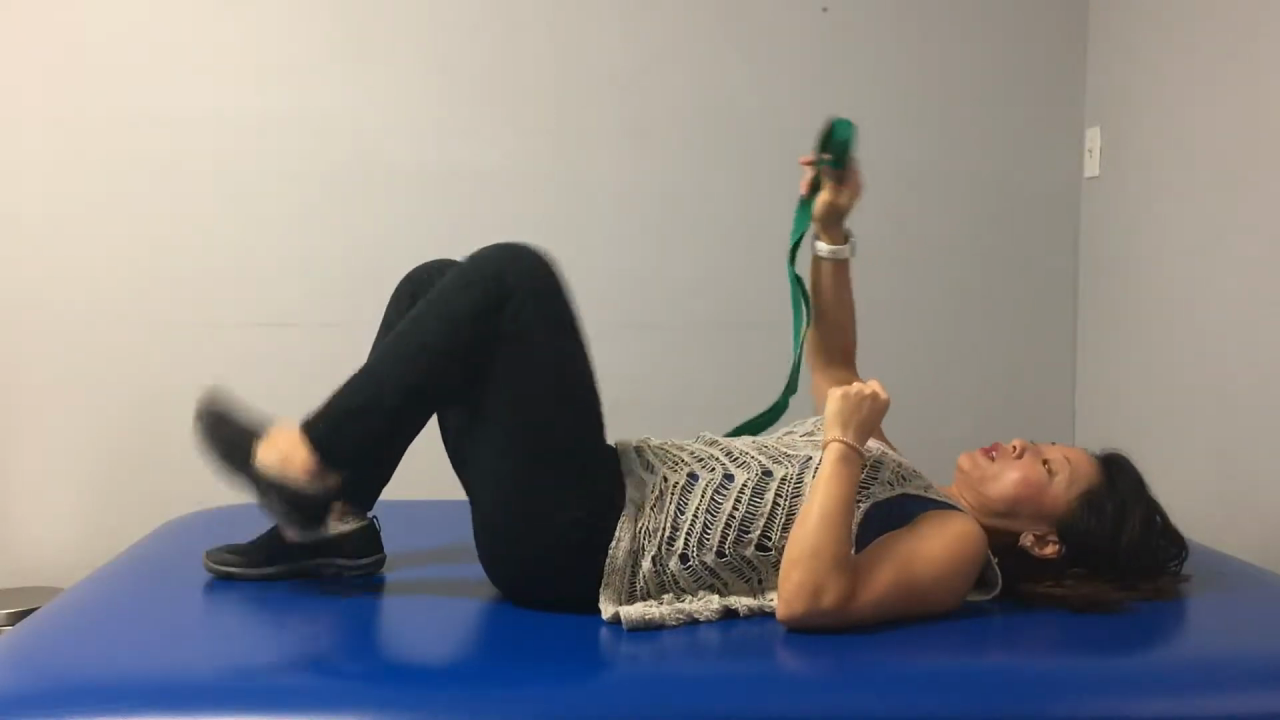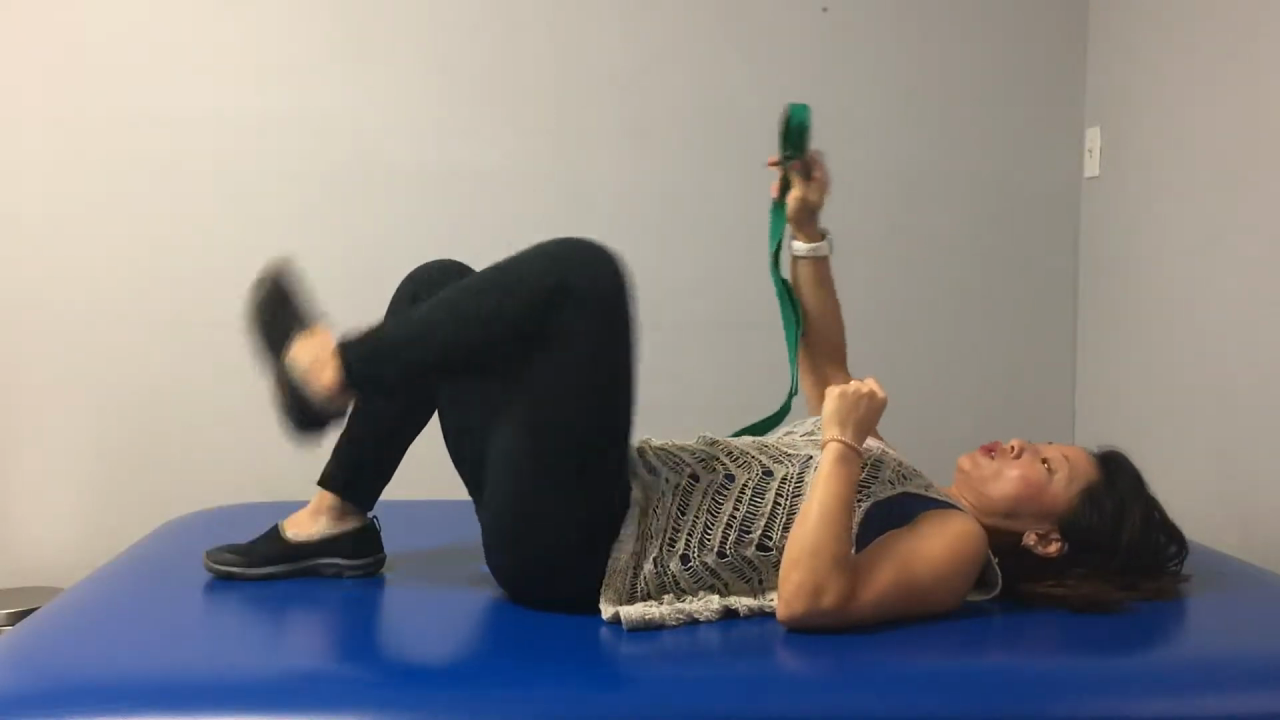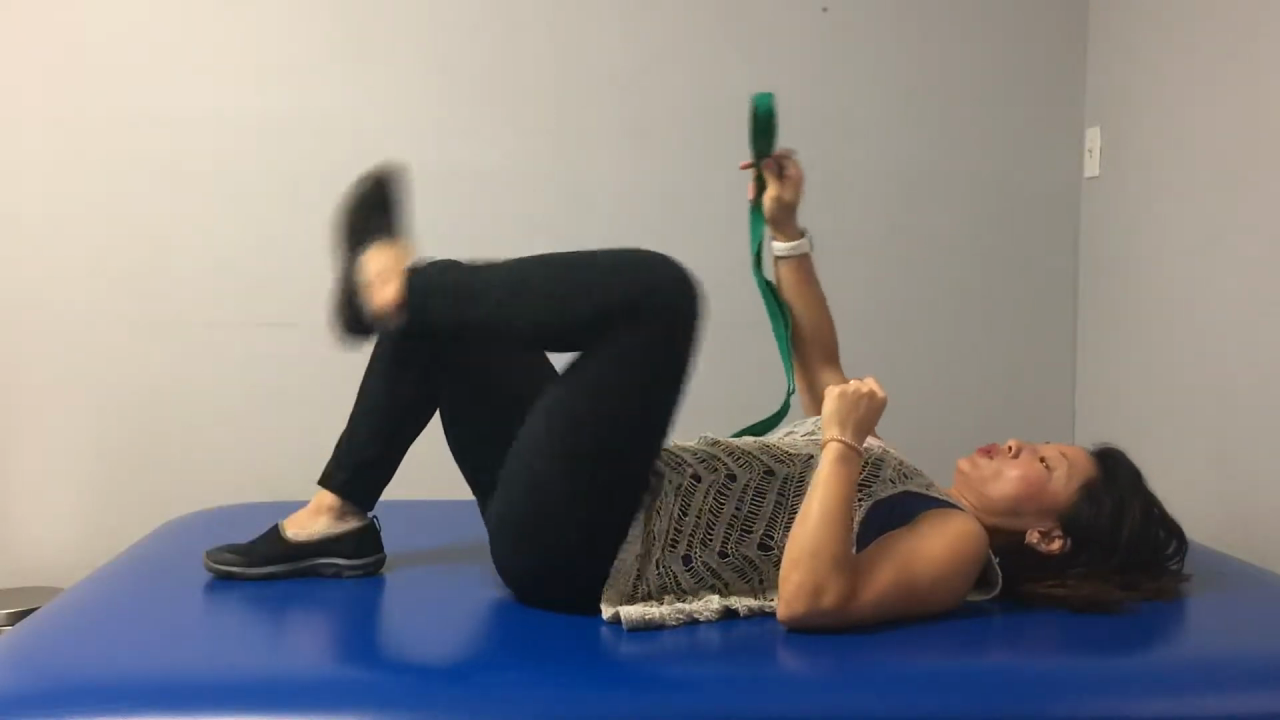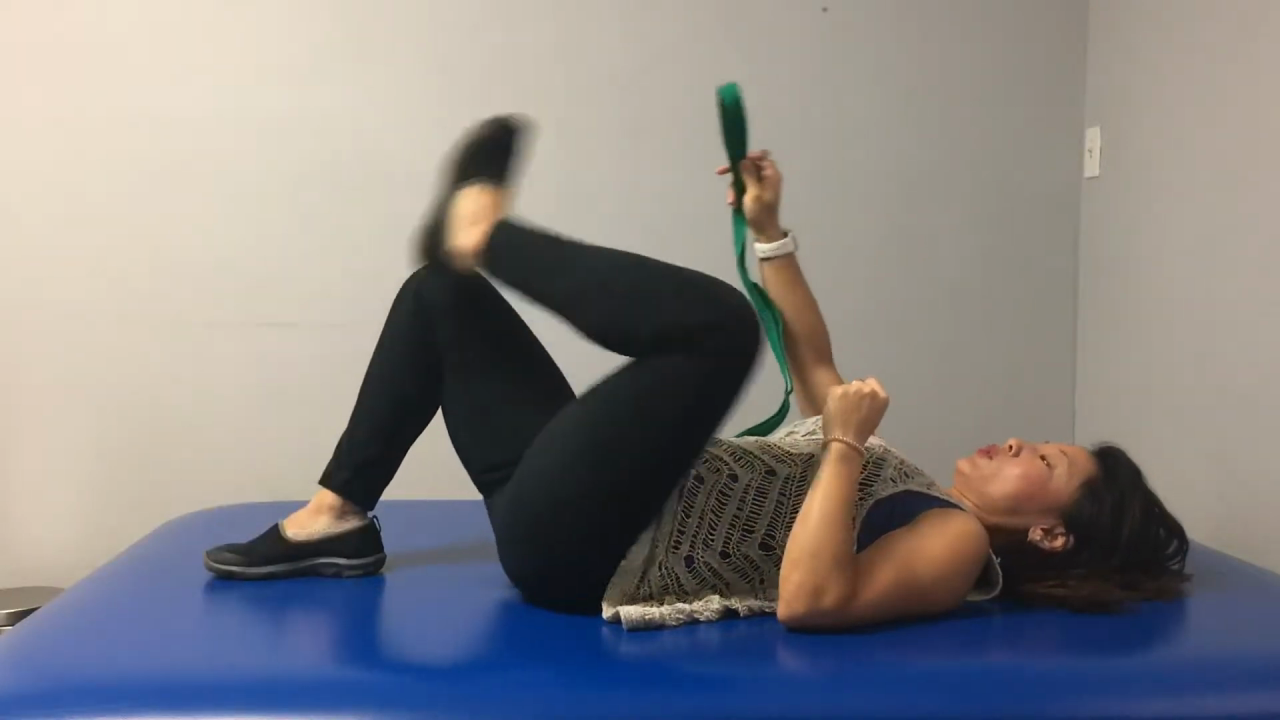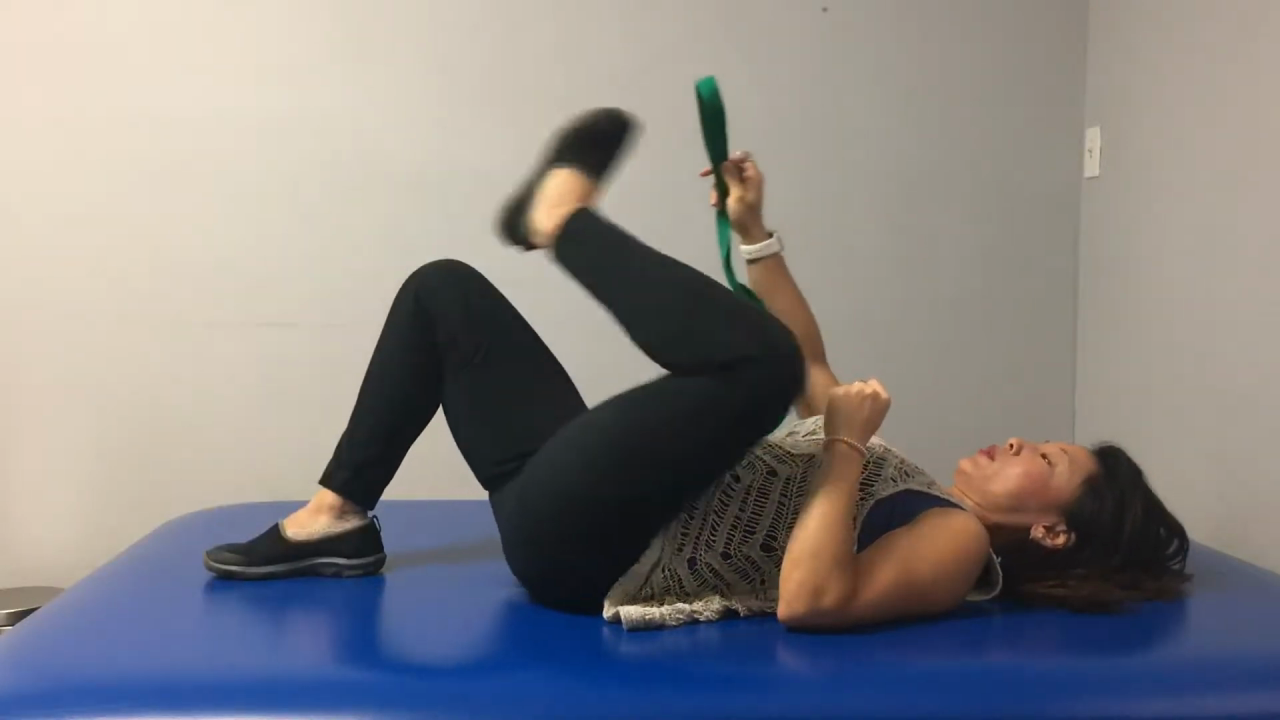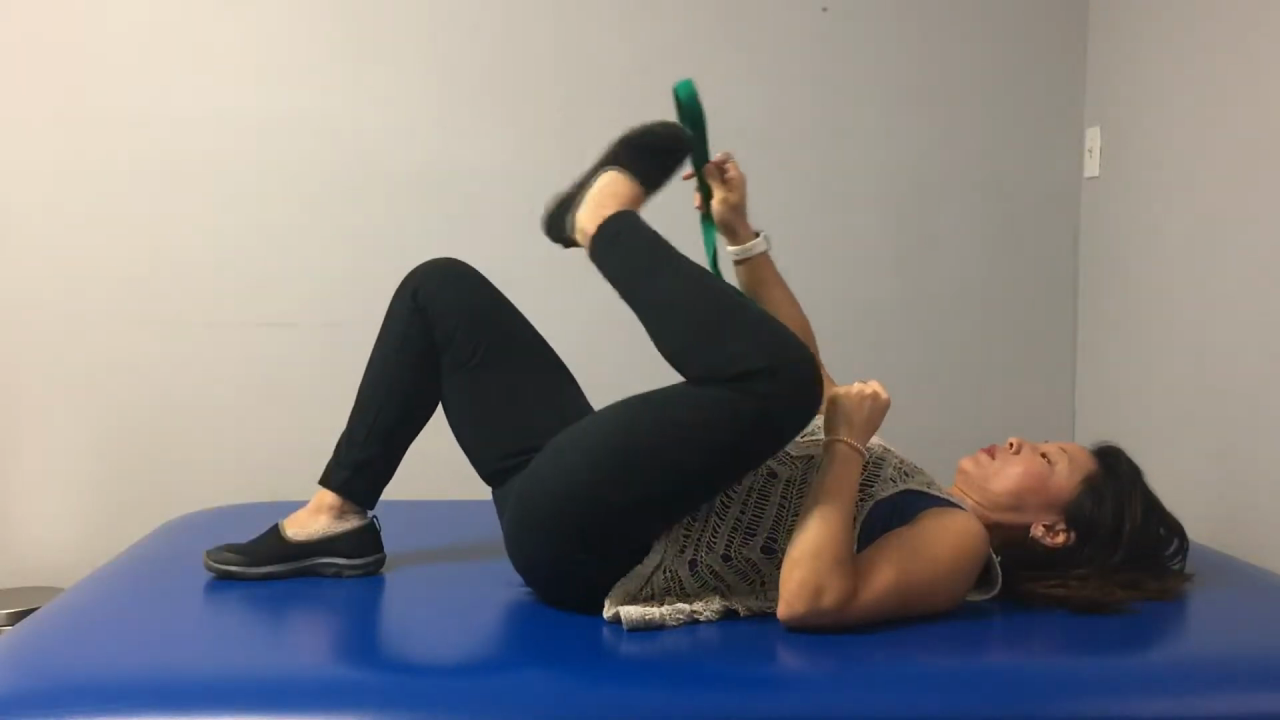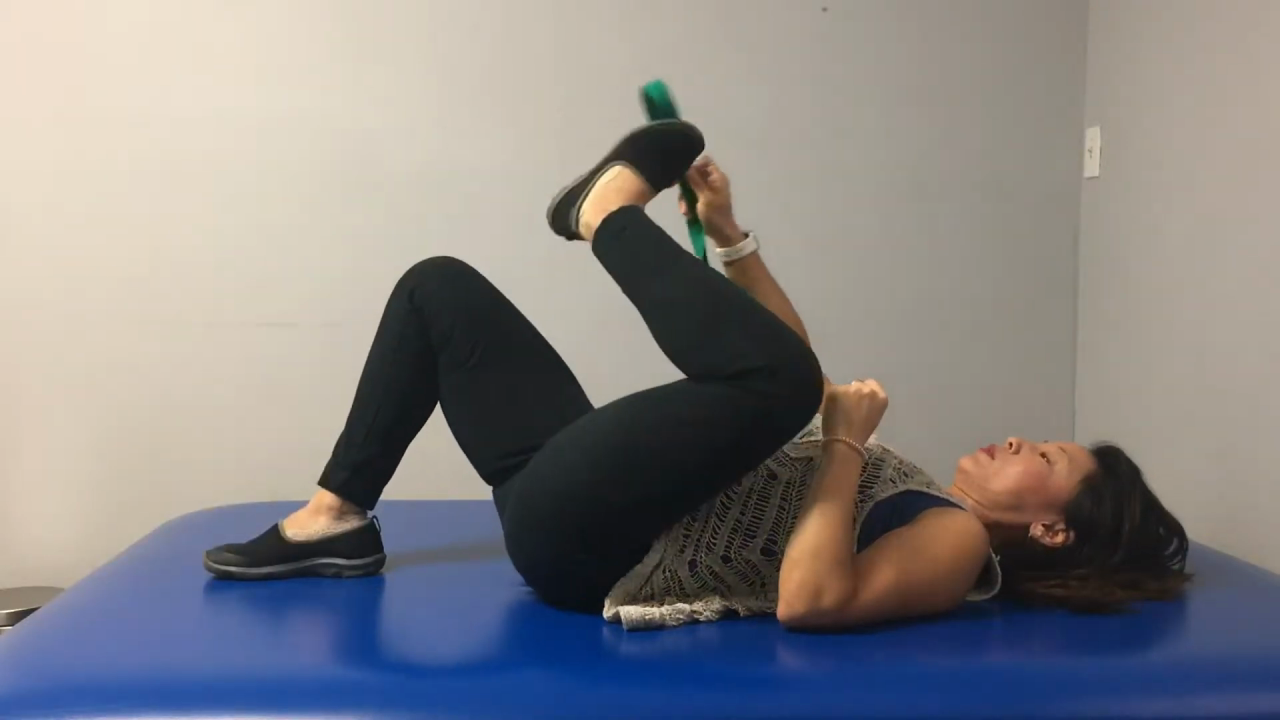
dt=0.1s
person 1, frame 1
left shoulder: (954, 546)
right shoulder: (907, 488)
left elbow: (806, 598)
right elbow: (833, 363)
left wrist: (844, 444)
right wrist: (830, 234)
left hip: (572, 548)
right hip: (602, 494)
left knee: (511, 276)
right knee: (437, 283)
left ankle: (307, 459)
right ankle: (337, 516)
person 1, frame 2
left shoulder: (954, 548)
right shoulder: (908, 485)
left elbow: (808, 599)
right elbow: (825, 367)
left wrist: (838, 442)
right wrist: (805, 231)
left hip: (571, 554)
right hip: (597, 510)
left knee: (580, 273)
right knee: (437, 283)
left ankle: (333, 372)
right ankle: (336, 519)
person 1, frame 3
left shoulder: (954, 547)
right shoulder: (909, 486)
left elbow: (807, 599)
right elbow: (819, 367)
left wrist: (839, 443)
right wrist: (786, 231)
left hip: (578, 553)
right hip: (582, 519)
left knee: (656, 290)
right knee: (448, 285)
left ankle: (393, 289)
right ankle: (336, 518)
person 1, frame 4
left shoulder: (956, 546)
right shoulder: (909, 489)
left elbow: (807, 600)
right elbow: (815, 366)
left wrist: (845, 446)
right wrist: (768, 229)
left hip: (572, 549)
right hip: (558, 509)
left knee: (720, 323)
right knee: (440, 295)
left ankle: (485, 232)
right ankle: (336, 519)
person 1, frame 5
left shoulder: (955, 544)
right shoulder: (908, 487)
left elbow: (807, 601)
right elbow: (810, 366)
left wrist: (847, 446)
right wrist: (753, 231)
left hip: (579, 550)
right hip: (563, 508)
left knee: (755, 362)
right knee: (442, 289)
left ankle: (564, 220)
right ankle: (337, 518)
person 1, frame 6
left shoulder: (958, 544)
right shoulder: (913, 492)
left elbow: (808, 601)
right elbow: (805, 365)
left wrist: (848, 447)
right wrist: (740, 234)
left hip: (578, 543)
right hip: (566, 496)
left knee: (779, 379)
right knee: (442, 289)
left ankle: (604, 222)
right ankle: (338, 517)
person 1, frame 7
left shoulder: (957, 543)
right shoulder: (910, 489)
left elbow: (807, 602)
right elbow: (800, 366)
left wrist: (847, 445)
right wrist: (728, 234)
left hip: (577, 542)
right hip: (565, 495)
left knee: (780, 379)
right knee: (438, 287)
left ankle: (610, 216)
right ankle: (337, 517)
